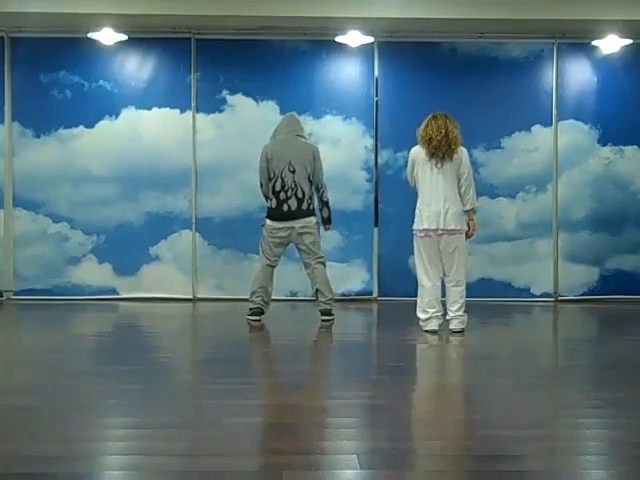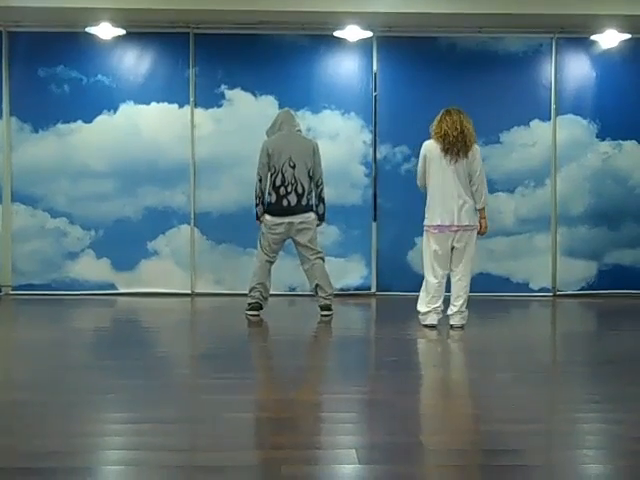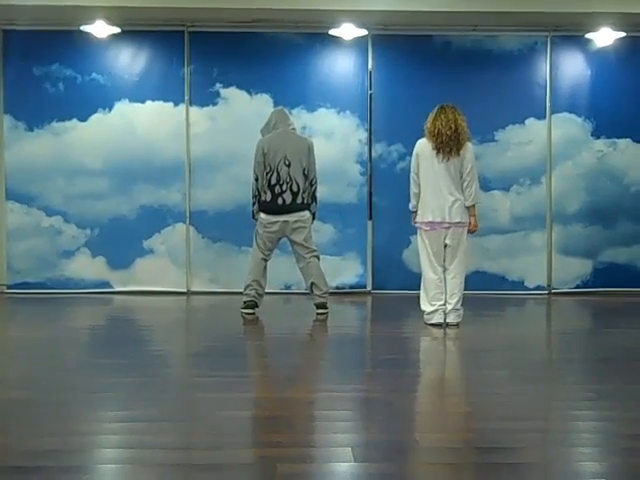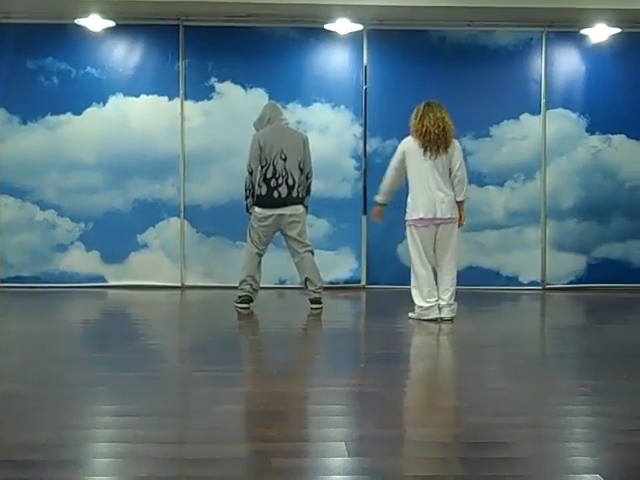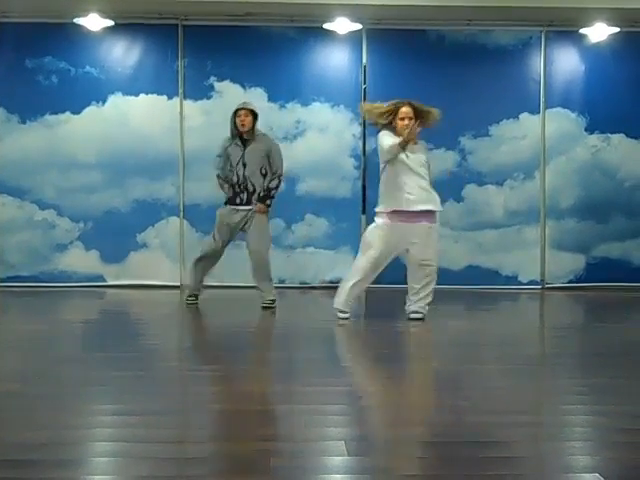
dt=0.5s
person 1, frame 1
left shoulder: (416, 153)
right shoulder: (460, 153)
right elbow: (466, 187)
right wrist: (471, 217)
left hip: (425, 221)
right hip: (453, 221)
left knee: (428, 274)
right knee: (455, 274)
left ankle: (430, 320)
right ankle: (456, 320)
person 1, frame 2
left shoulder: (428, 147)
right shoulder: (472, 150)
left elbow: (421, 182)
right elbow: (478, 185)
right wrist: (482, 215)
left hip: (437, 217)
right hip: (465, 218)
left knee: (435, 270)
right knee: (461, 270)
left ankle: (430, 315)
right ankle: (457, 316)
person 1, frame 3
left shoulder: (421, 146)
right shoulder: (465, 148)
left elbow: (415, 182)
right elbow: (470, 183)
left wrist: (414, 209)
right wrist: (472, 214)
left hip: (429, 215)
right hip: (456, 215)
left knee: (432, 267)
right knee: (455, 267)
left ankle: (434, 314)
right ankle: (453, 314)
person 1, frame 4
left shoulder: (408, 144)
right shoulder: (452, 145)
left elbow: (393, 175)
right elbow: (459, 178)
left wrist: (380, 202)
right wrist: (461, 207)
left hip: (419, 212)
right hip: (447, 211)
left knee: (421, 263)
right knee: (446, 262)
left ankle: (428, 308)
right ankle: (446, 308)
person 1, frame 5
left shoulder: (421, 146)
right shoulder: (386, 137)
right elbow: (388, 148)
right wrist: (401, 140)
left hip: (423, 212)
right hip: (393, 212)
left knee: (425, 262)
right knee: (370, 258)
left ankle: (417, 305)
right ankle: (343, 301)
person 2, frame 1
left shoulder: (269, 149)
right shoulder: (311, 149)
left elbow: (264, 185)
right elbow: (319, 185)
right wrist: (326, 215)
left hip: (276, 219)
right hip: (305, 218)
left knee: (267, 263)
right knee: (315, 263)
left ankle: (256, 308)
right ankle: (326, 308)
person 2, frame 2
left shoulder: (269, 144)
right shoulder: (311, 145)
left elbow: (261, 180)
right elbow: (318, 181)
left wrist: (259, 210)
right wrist: (320, 211)
left hip: (275, 214)
right hip: (304, 214)
left knee: (265, 258)
right knee: (314, 258)
left ankle: (255, 303)
right ankle: (325, 303)
person 2, frame 3
left shoulder: (264, 143)
right shoulder: (306, 143)
left elbow: (258, 179)
right elbow: (312, 180)
left wrist: (255, 209)
right wrist: (312, 210)
left hip: (270, 212)
right hip: (299, 212)
left knee: (259, 256)
right knee: (308, 256)
left ankle: (250, 300)
right ankle: (321, 301)
person 2, frame 4
left shoulder: (260, 137)
right shoulder: (300, 138)
left elbow: (252, 173)
right elbow: (307, 173)
left wrist: (249, 202)
right wrist: (304, 202)
left hip: (265, 206)
right hip: (293, 206)
left knee: (254, 250)
right knee: (303, 251)
left ankle: (245, 295)
right ankle: (316, 296)
person 2, frame 5
left shoulder: (267, 143)
right shoulder: (229, 144)
left elbow: (277, 174)
right elbow: (221, 172)
left wrist: (266, 201)
right wrist: (228, 190)
left hip: (257, 207)
right hip: (232, 206)
left knee: (257, 250)
right knee: (213, 248)
left ankle: (268, 294)
right ankle: (194, 289)
